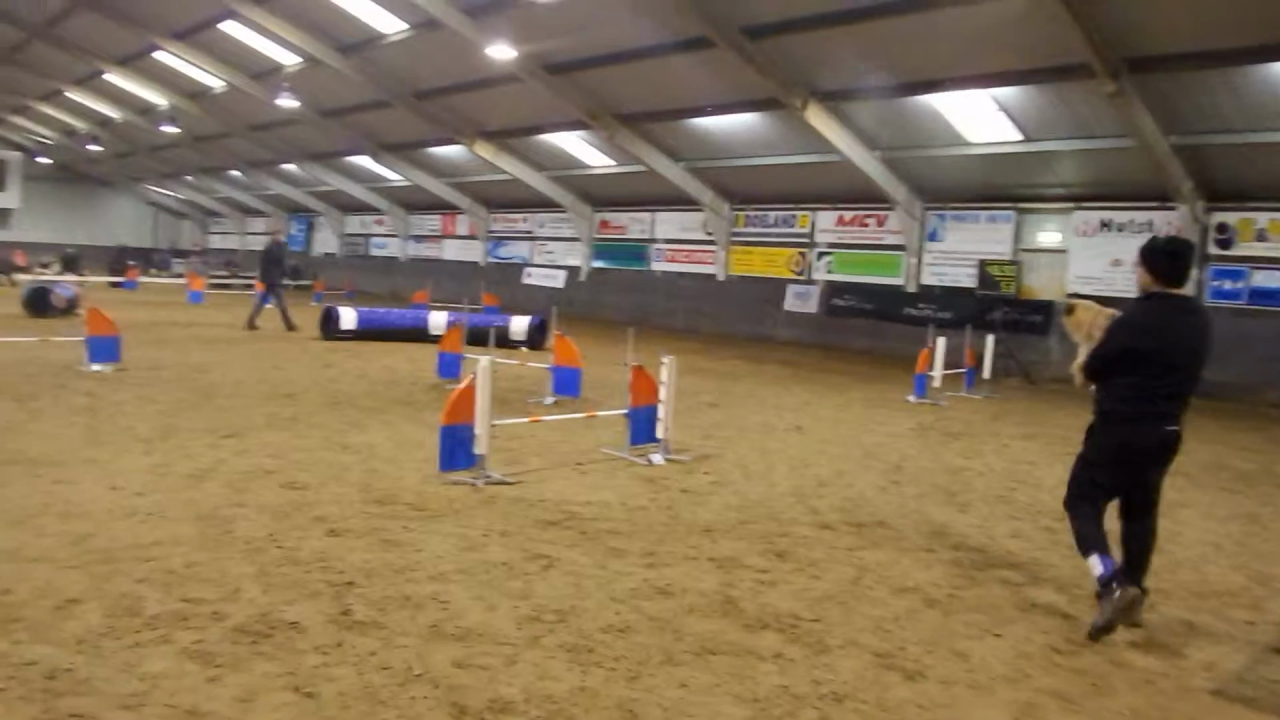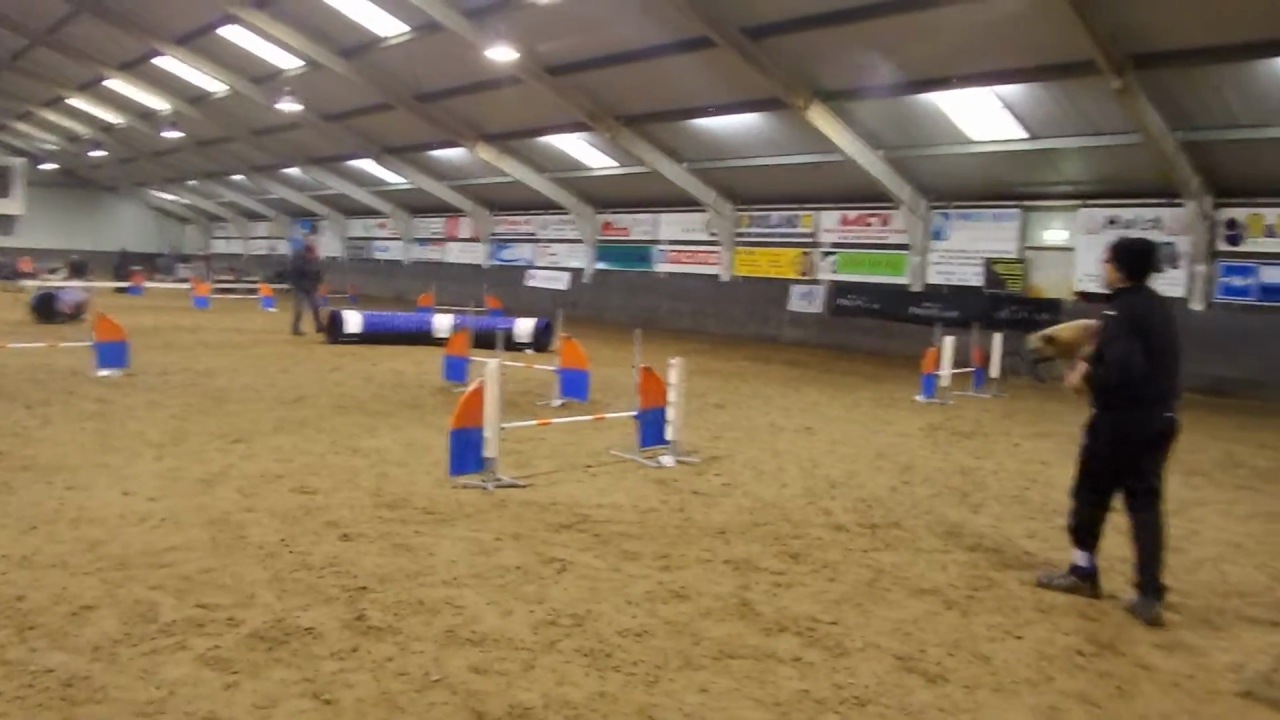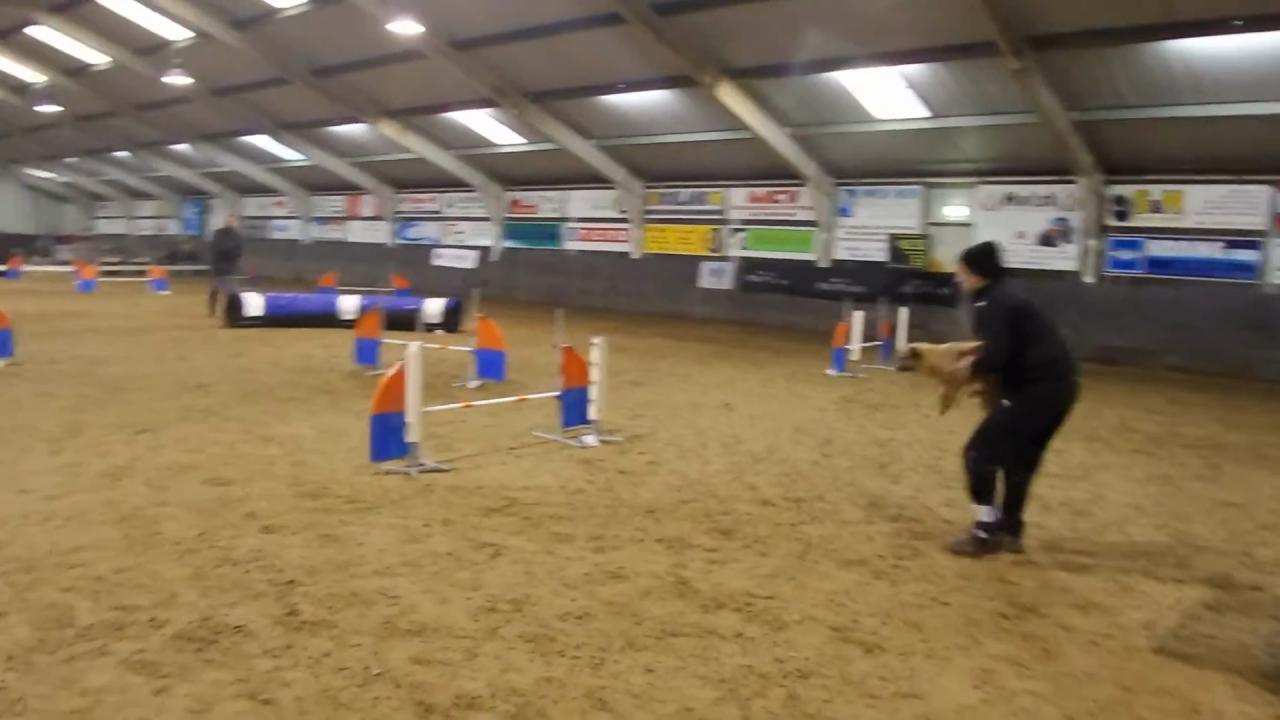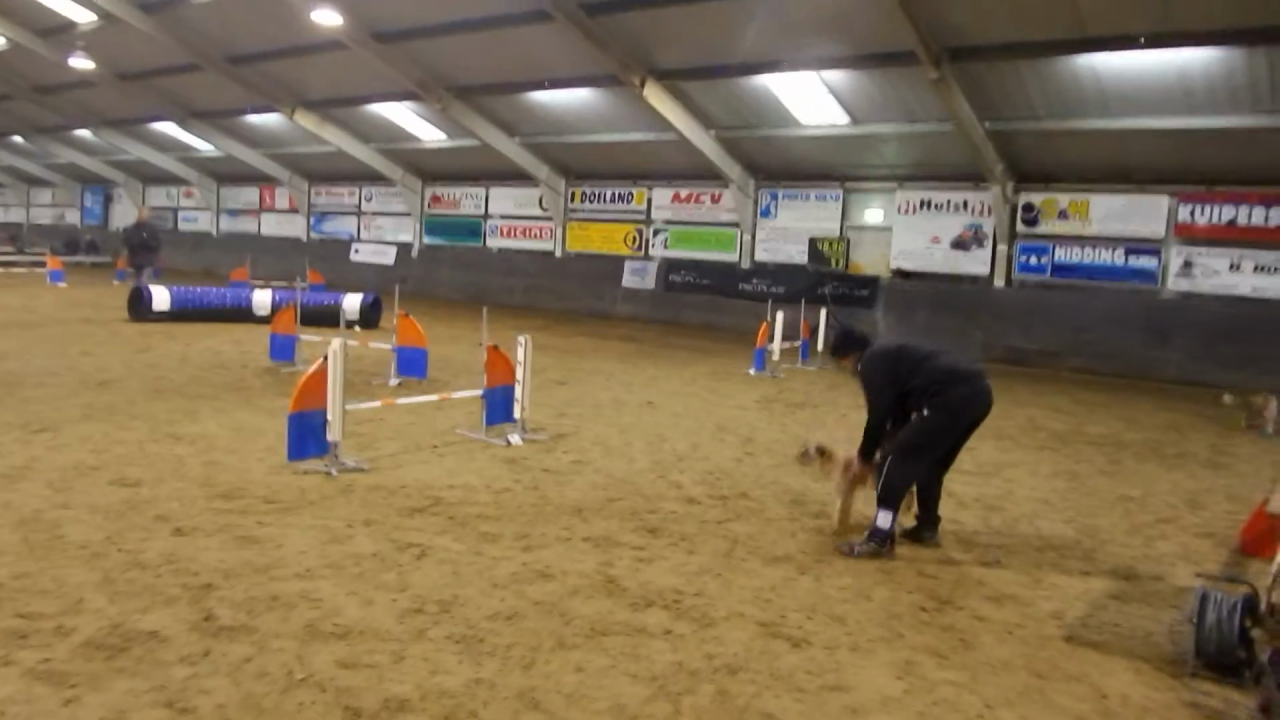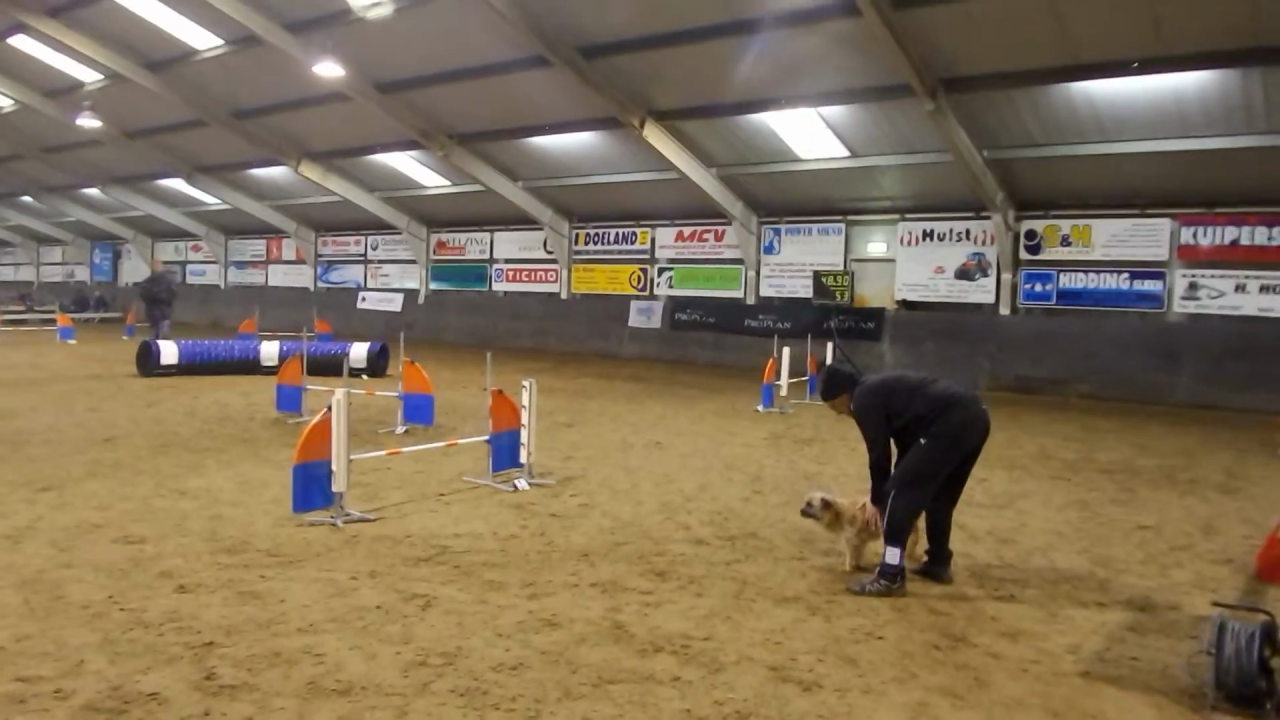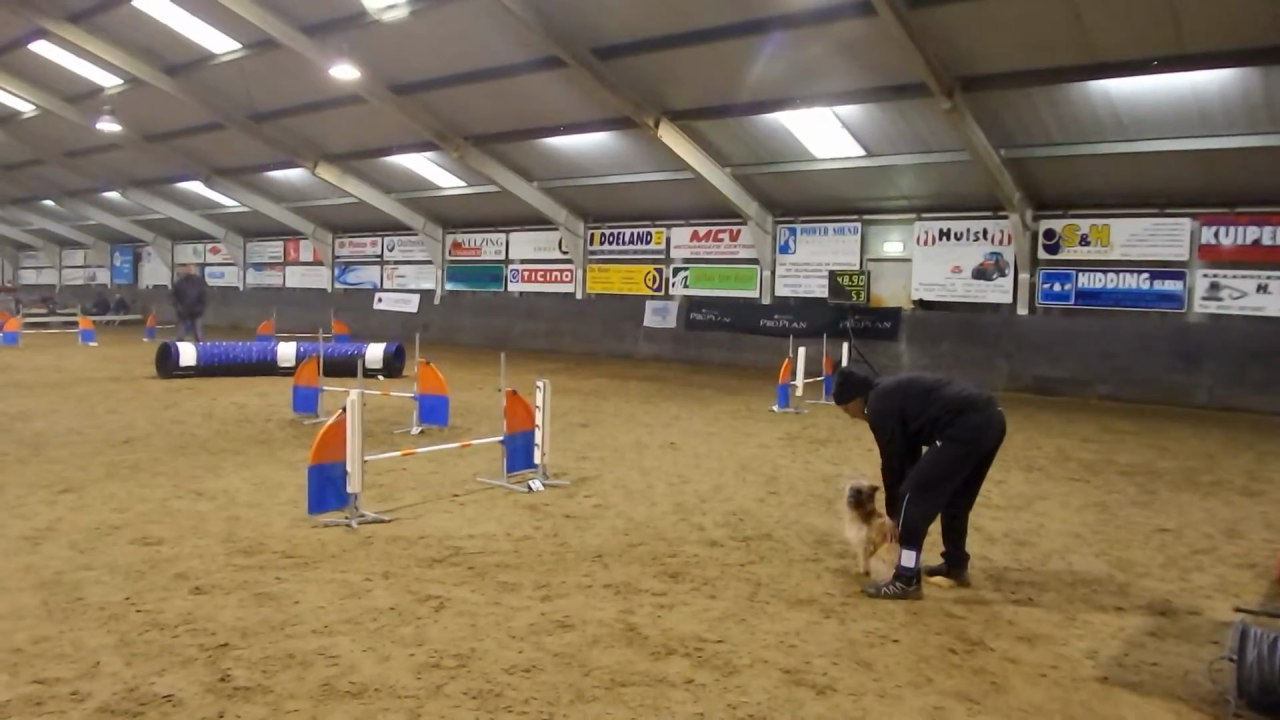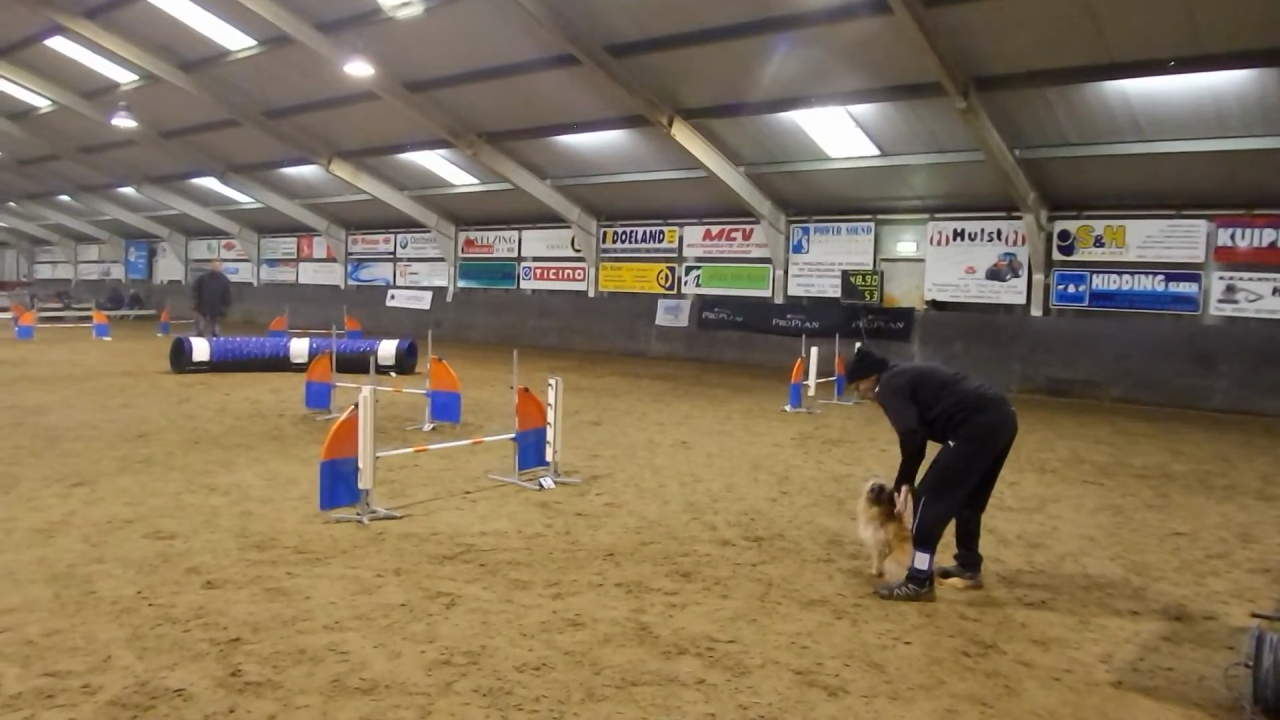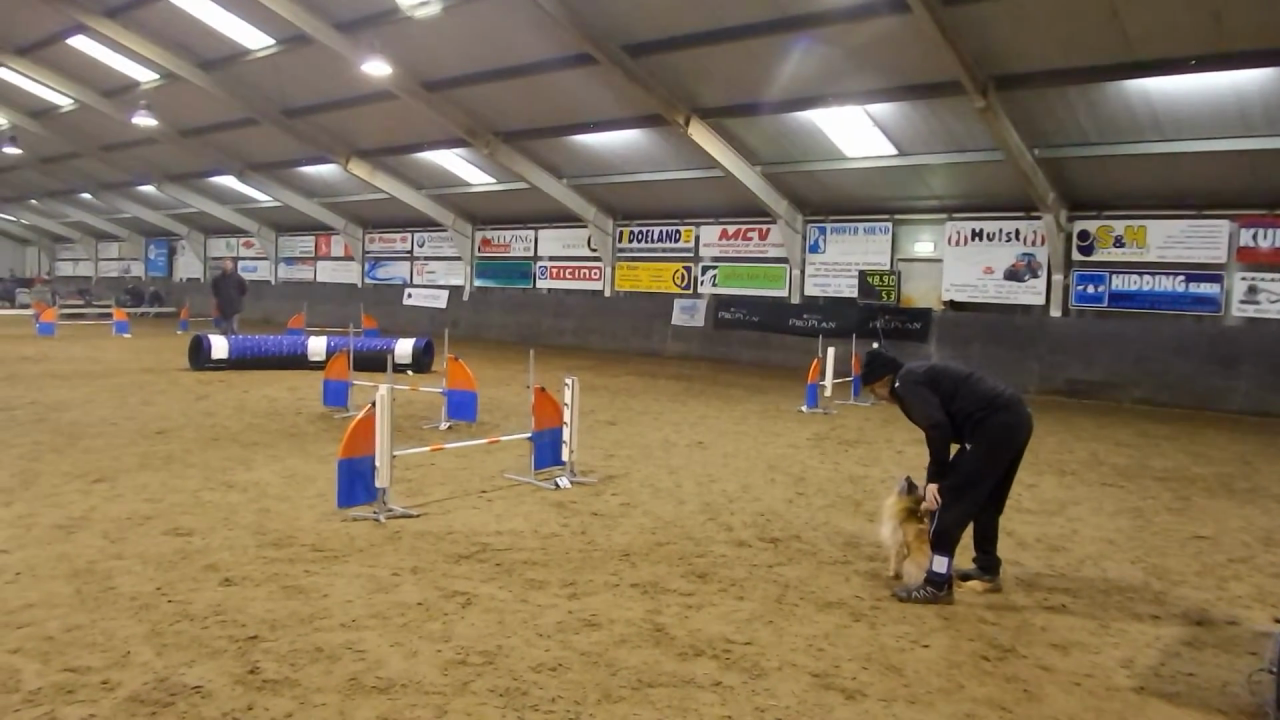
dt=0.5s
person 1, frame 1
left shoulder: (1135, 319)
right shoulder: (1199, 320)
left elbow: (1093, 371)
left wrist: (1115, 370)
left hip: (1119, 429)
right hip: (1166, 432)
left knee: (1083, 502)
right knee: (1141, 513)
left ankle: (1111, 584)
right ankle: (1130, 596)
person 1, frame 2
left shoulder: (1121, 312)
right shoulder: (1157, 307)
left elbow: (1126, 371)
left wrist: (1087, 376)
right wrist: (1093, 362)
left hip: (1122, 419)
right hip: (1161, 418)
left knee: (1091, 495)
right knee: (1146, 504)
left ankle: (1083, 574)
right ankle: (1150, 595)
person 1, frame 3
left shoulder: (990, 305)
right shoulder: (1006, 298)
left elbow: (997, 355)
left wrist: (972, 369)
right wrist: (980, 364)
left hip: (1037, 389)
right hip: (1060, 384)
left knee: (981, 451)
right knee: (1021, 458)
left ankle: (986, 532)
right ankle: (1009, 530)
person 1, frame 4
left shoulder: (871, 363)
right shoulder: (888, 356)
left elbow: (879, 416)
right elbow: (900, 413)
left wrist: (863, 457)
right wrist: (885, 448)
left hip: (953, 398)
right hip: (977, 391)
left knee: (896, 460)
right knee: (931, 462)
left ankle: (880, 540)
right ankle: (927, 527)
person 1, frame 5
left shoulder: (864, 400)
right shoulder: (881, 389)
left elbow: (879, 455)
right elbow: (907, 445)
left wrist: (878, 502)
left hip: (950, 425)
right hip: (975, 416)
left knee: (899, 495)
right knee: (940, 496)
left ankle: (890, 578)
right ankle: (939, 564)
person 1, frame 6
left shoulder: (879, 404)
right shoulder: (894, 391)
left elbow: (892, 460)
right elbow: (910, 452)
left wrist: (893, 511)
right wrist: (900, 506)
left hip: (966, 427)
right hip: (991, 418)
left knee: (914, 497)
right knee: (955, 498)
left ankle: (906, 581)
right ankle: (955, 566)
person 1, frame 7
left shoulder: (889, 386)
right shoulder: (905, 377)
left elbow: (910, 434)
right elbow: (918, 434)
left wrist: (906, 482)
right wrist: (903, 485)
left hip: (978, 426)
right hip: (1002, 418)
left knee: (932, 497)
right knee: (968, 498)
left ankle: (919, 582)
right ankle: (969, 567)
person 1, frame 8
left shoulder: (907, 383)
right shoulder: (920, 376)
left elbow: (937, 428)
right elbow: (943, 426)
left wrist: (935, 478)
right wrist: (938, 476)
left hip: (994, 426)
right hip: (1016, 418)
left knee: (949, 501)
right knee: (987, 500)
left ankle: (937, 584)
right ankle: (987, 569)
